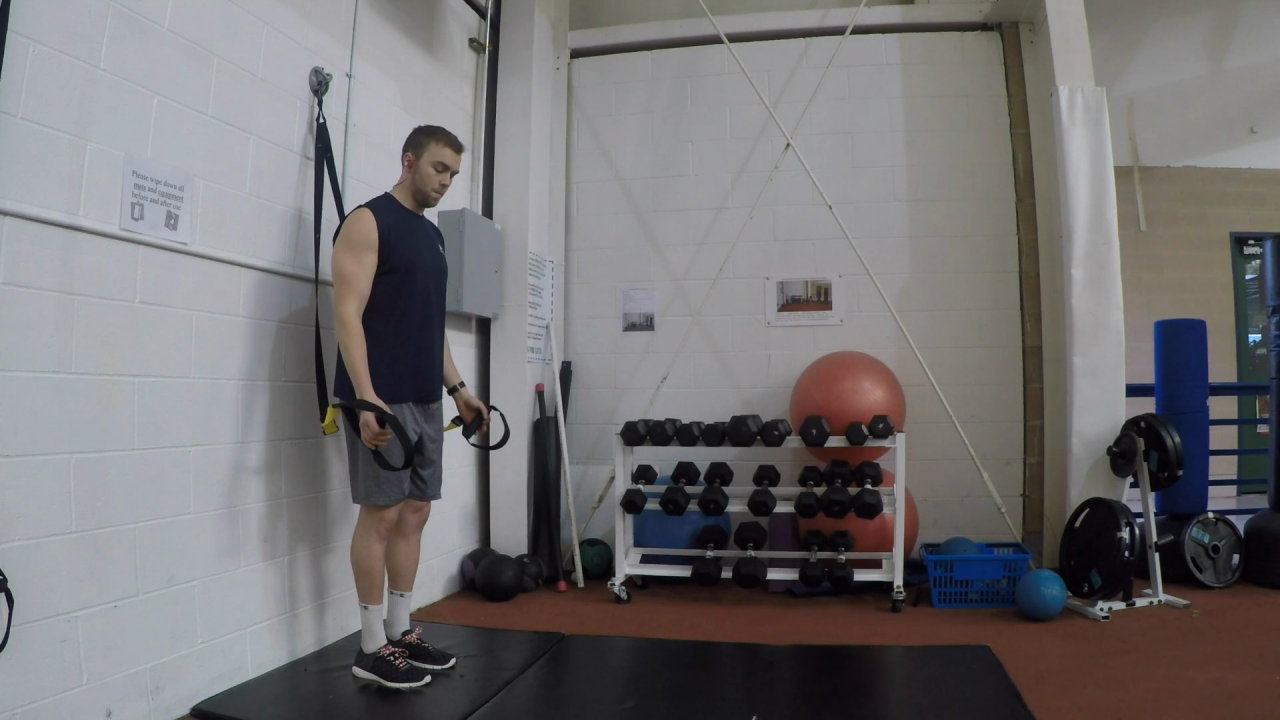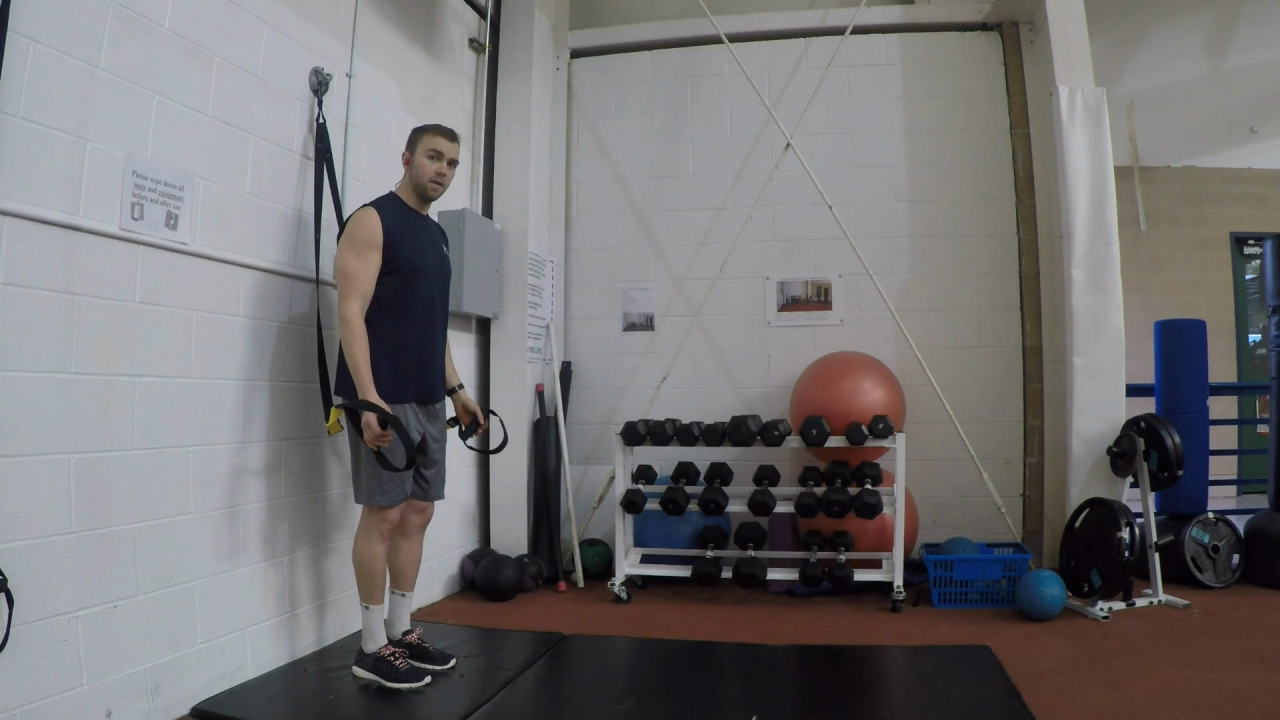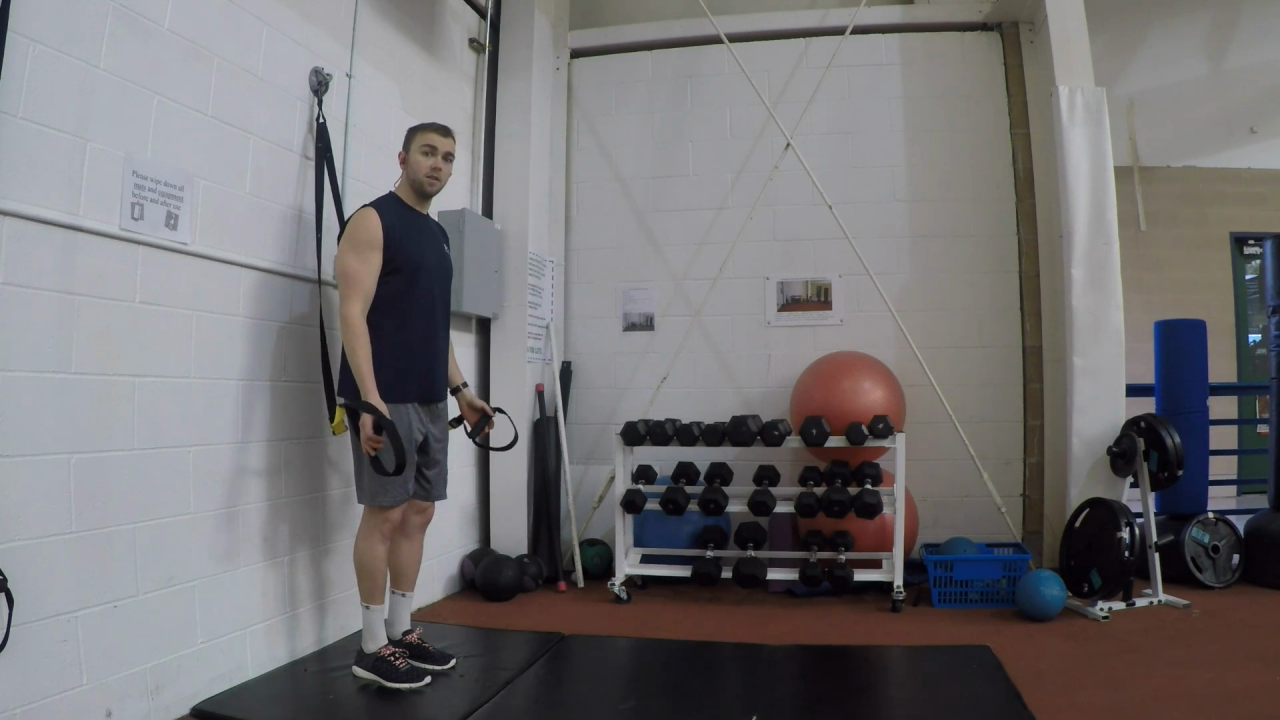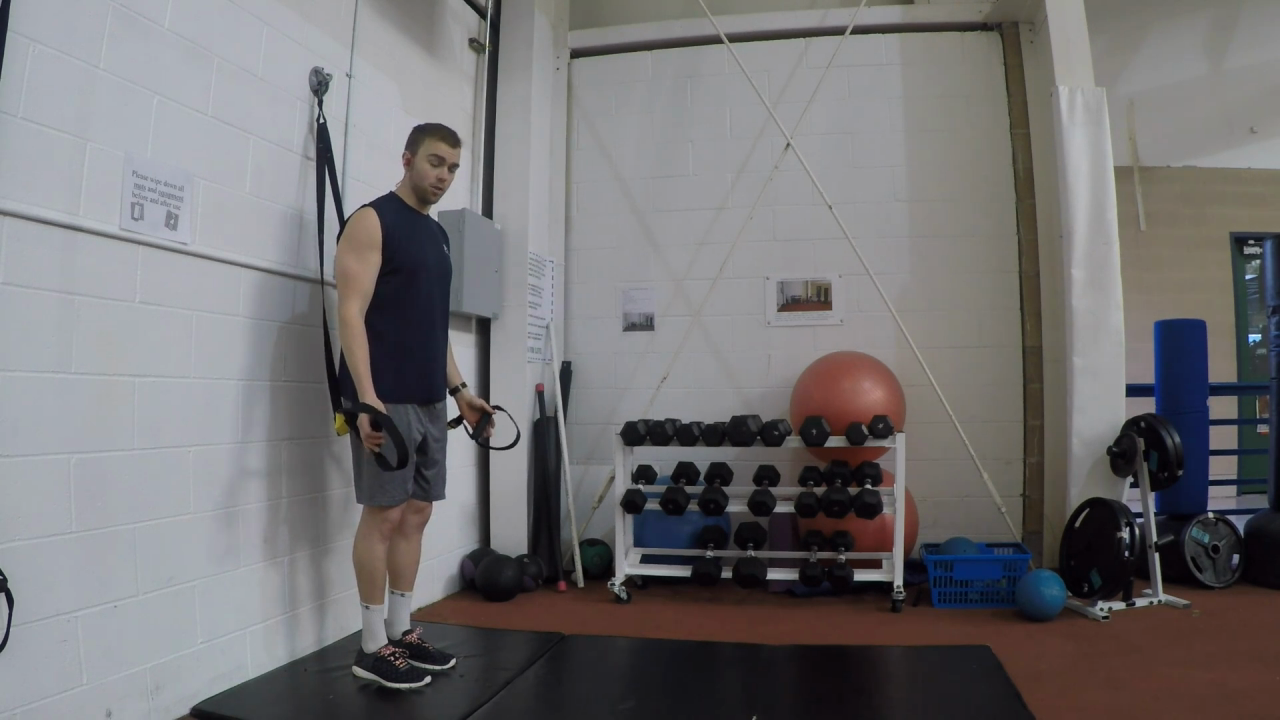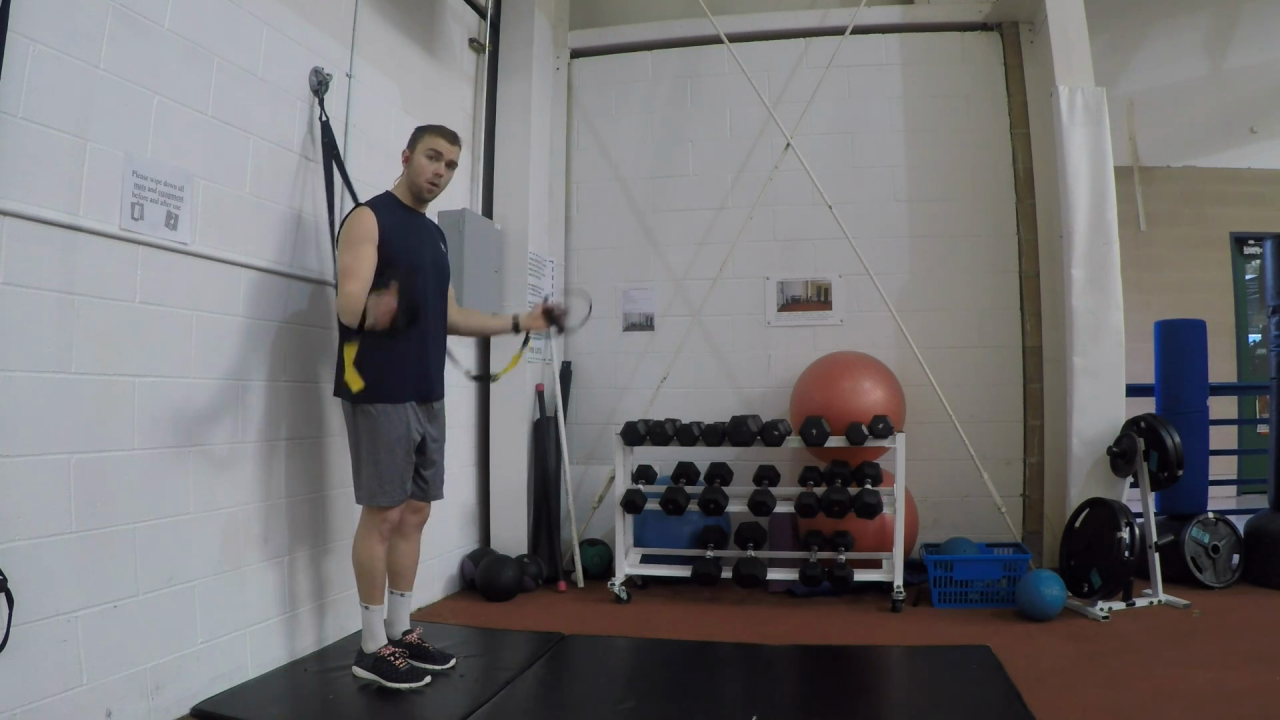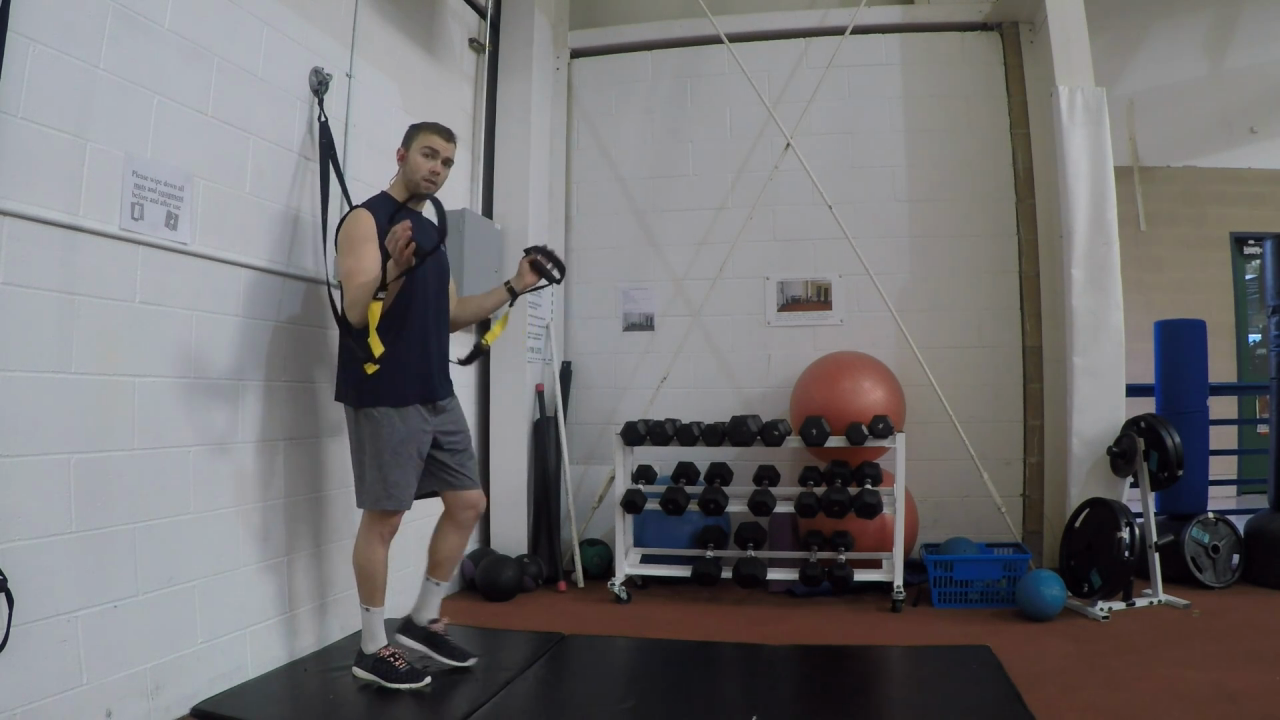
dt=0.5s
person 1, frame 1
left shoulder: (431, 234)
right shoulder: (368, 222)
right elbow: (347, 313)
left wrist: (456, 387)
right wrist: (366, 397)
left hip: (424, 399)
right hip: (382, 400)
left knee: (414, 514)
right knee: (381, 515)
left ankle: (401, 631)
right ankle: (372, 647)
person 1, frame 2
left shoulder: (436, 233)
right shoulder: (373, 220)
right elbow: (351, 313)
left wrist: (456, 389)
right wrist: (368, 398)
left hip: (428, 399)
right hip: (385, 399)
left knee: (417, 512)
right knee: (384, 514)
left ankle: (401, 630)
right ankle: (373, 647)
person 1, frame 3
left shoulder: (437, 234)
right shoulder: (373, 220)
right elbow: (353, 313)
left wrist: (460, 388)
right wrist: (370, 398)
left hip: (430, 400)
right hip: (387, 399)
left knee: (418, 513)
right knee: (384, 514)
left ankle: (401, 631)
right ankle: (372, 646)
person 1, frame 4
left shoulder: (437, 234)
right shoulder: (373, 221)
right elbow: (351, 313)
left wrist: (459, 388)
right wrist: (367, 396)
left hip: (428, 400)
right hip: (386, 399)
left knee: (416, 514)
right knee: (383, 515)
left ankle: (401, 631)
right ankle: (373, 646)
person 1, frame 5
left shoulder: (434, 234)
right shoulder: (369, 219)
right elbow: (346, 305)
left wrist: (518, 322)
right wrist: (373, 312)
left hip: (427, 394)
right hip: (381, 394)
left knee: (414, 513)
right knee: (383, 514)
left ankle: (400, 630)
right ankle: (373, 646)
person 1, frame 6
left shoulder: (432, 232)
right shoulder: (366, 219)
right elbow: (357, 310)
left wrist: (512, 288)
right wrist: (394, 269)
left hip: (436, 395)
right hip: (384, 397)
left knee: (469, 503)
right knee: (383, 517)
left ankle: (424, 620)
right ankle: (373, 647)
